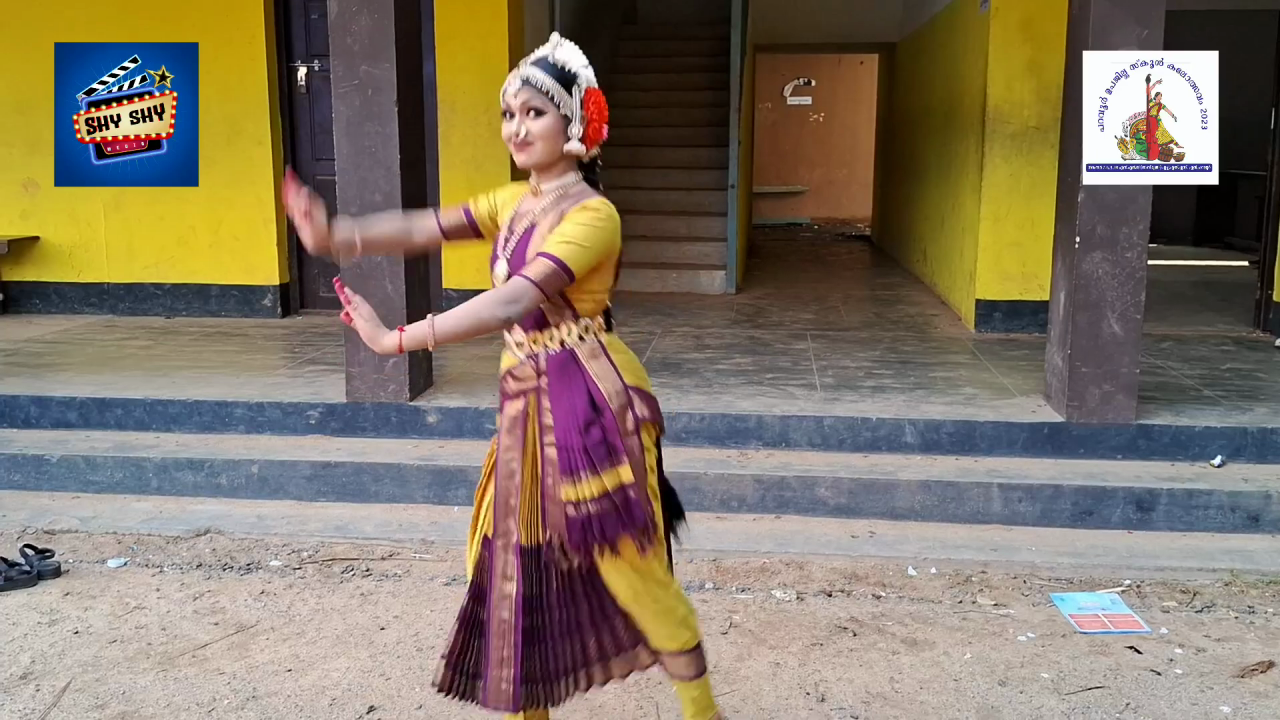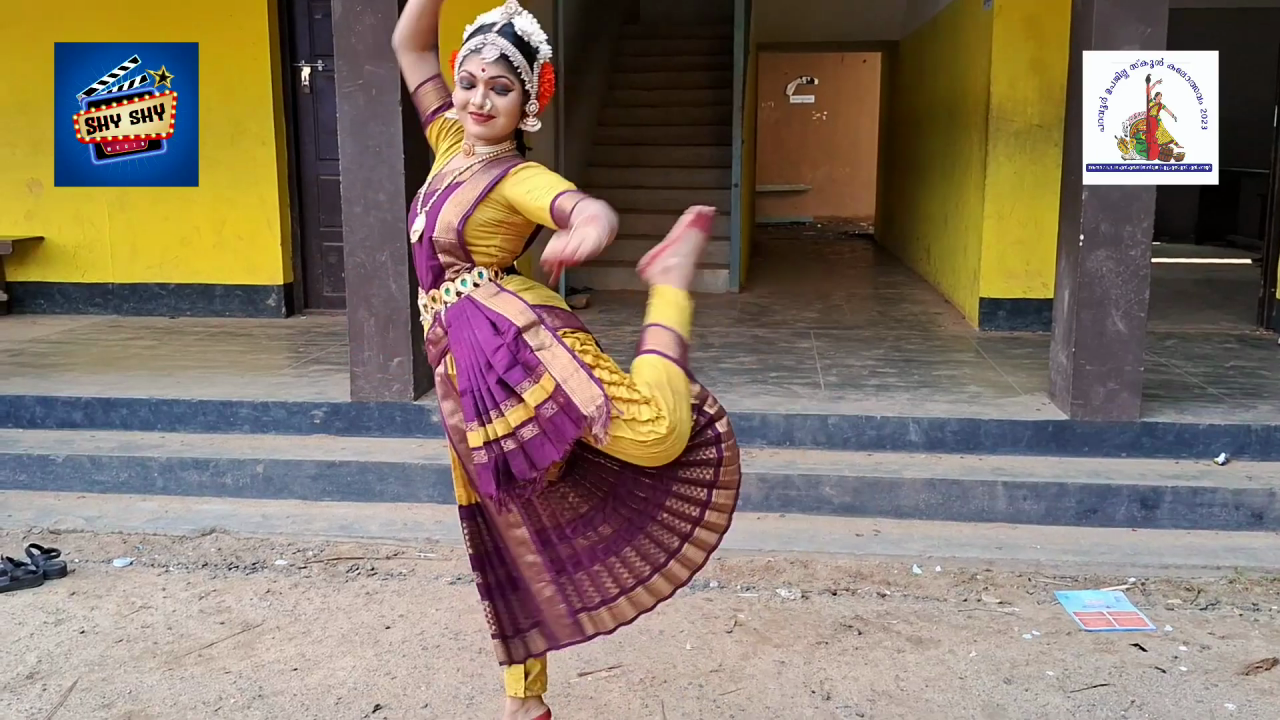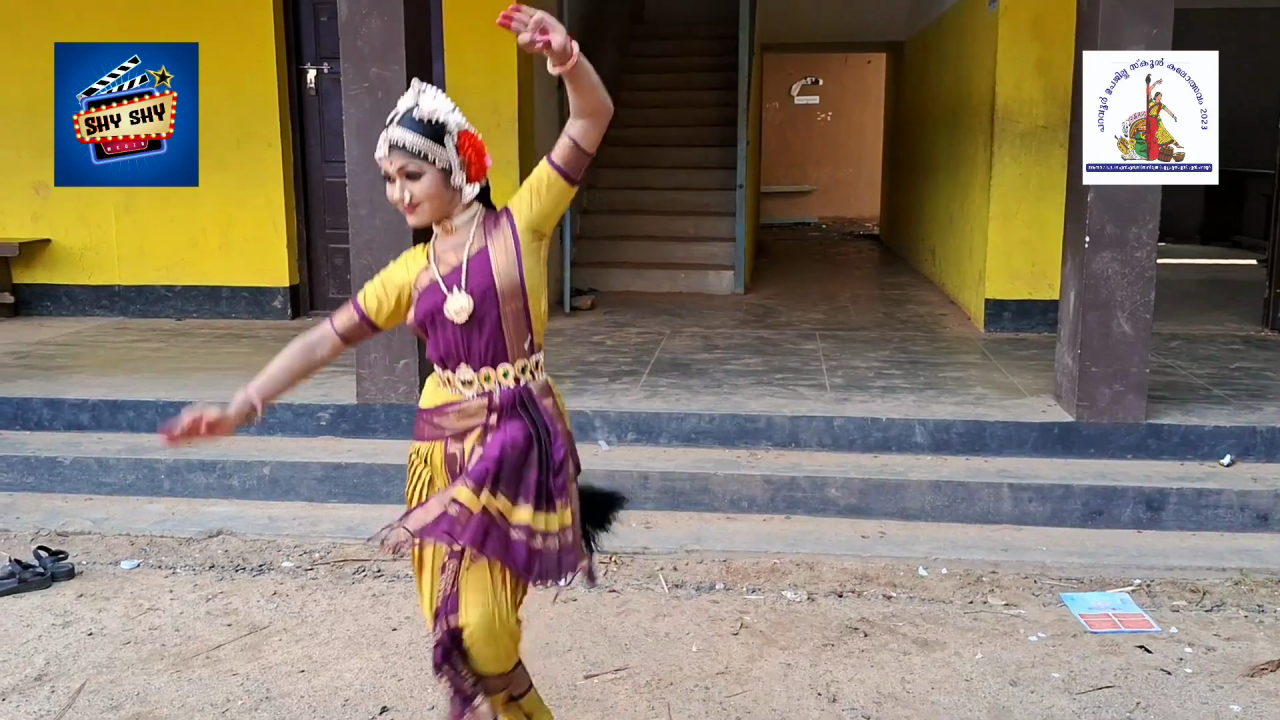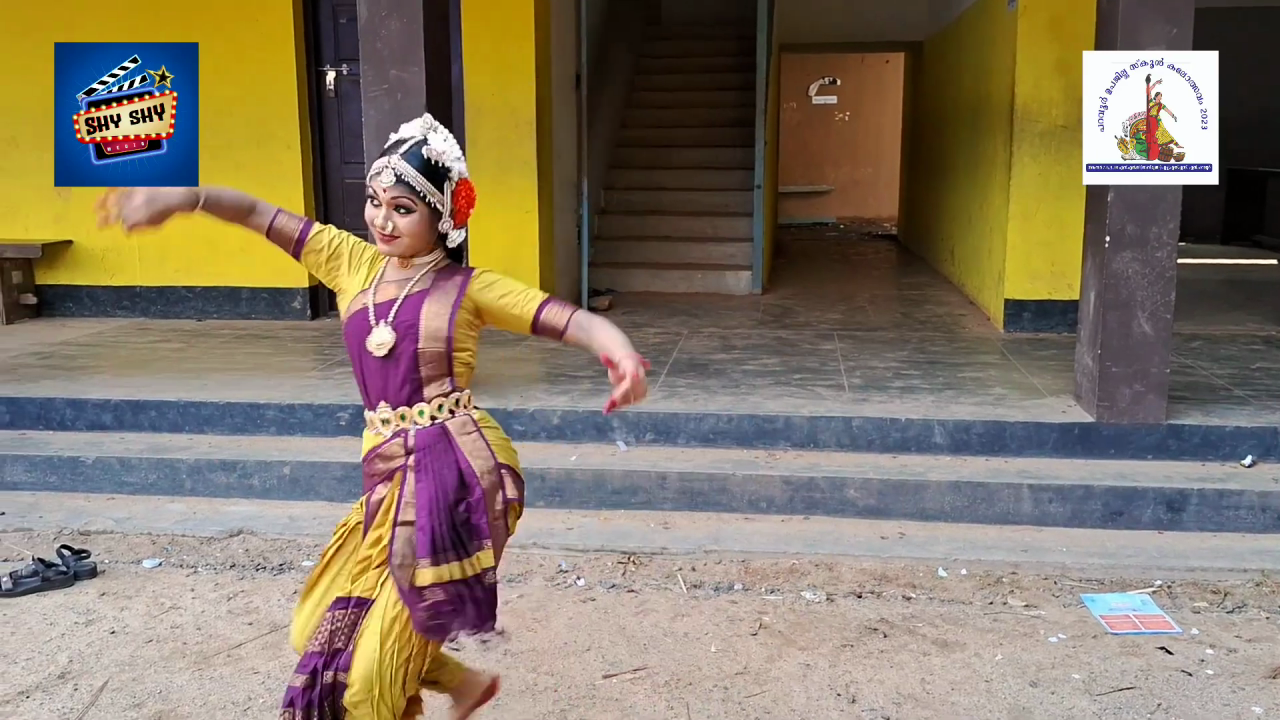
dt=0.3s
person 1, frame 1
left shoulder: (593, 217)
right shoulder: (518, 202)
left elbow: (517, 298)
right elbow: (427, 227)
left wrist: (400, 341)
right wrist: (337, 235)
left hip: (587, 406)
right hip: (530, 407)
left knee: (632, 569)
right knee: (506, 560)
person 1, frame 2
left shoulder: (525, 181)
right shoulder: (457, 146)
left elbow: (596, 216)
left wrist: (584, 235)
left hip: (512, 342)
right hip: (465, 367)
left knee: (652, 432)
right knee: (505, 536)
left ankle: (670, 265)
person 1, frame 3
left shoulder: (521, 222)
right shoulder: (410, 272)
left elbow: (592, 120)
right elbow: (320, 343)
left wrist: (566, 58)
right wrist: (237, 411)
left hip: (515, 436)
right hip: (442, 443)
left knee: (480, 624)
right knee: (456, 615)
person 1, frame 4
left shoulder: (472, 289)
right shoulder: (364, 266)
left elbow: (580, 323)
right elbow: (259, 215)
left wrist: (621, 352)
right wrist: (178, 197)
left hip: (453, 483)
right hip: (385, 490)
right knee: (329, 641)
